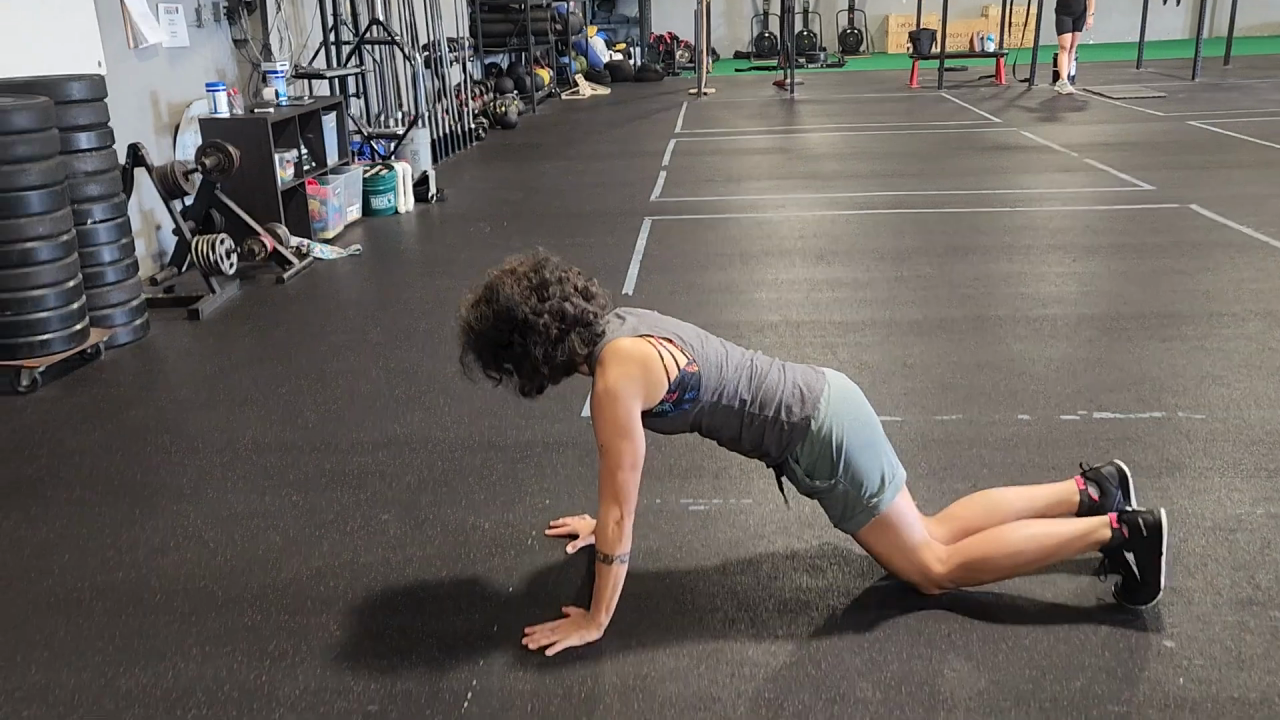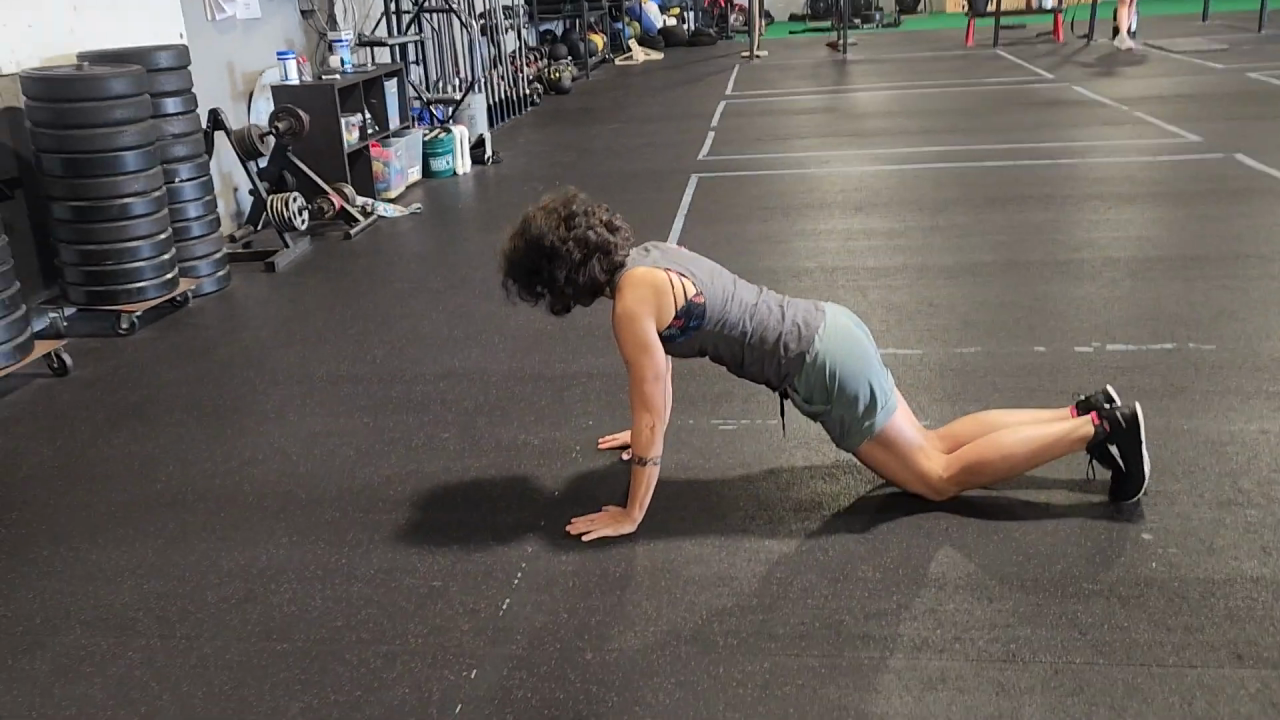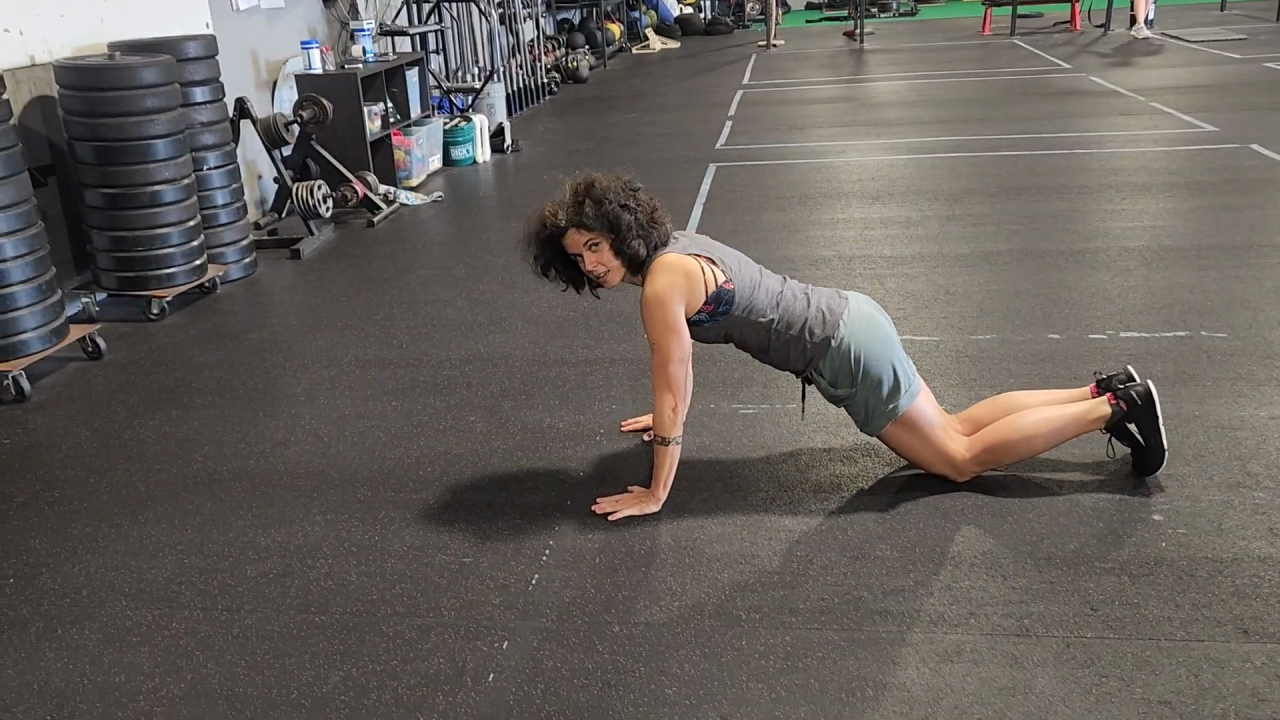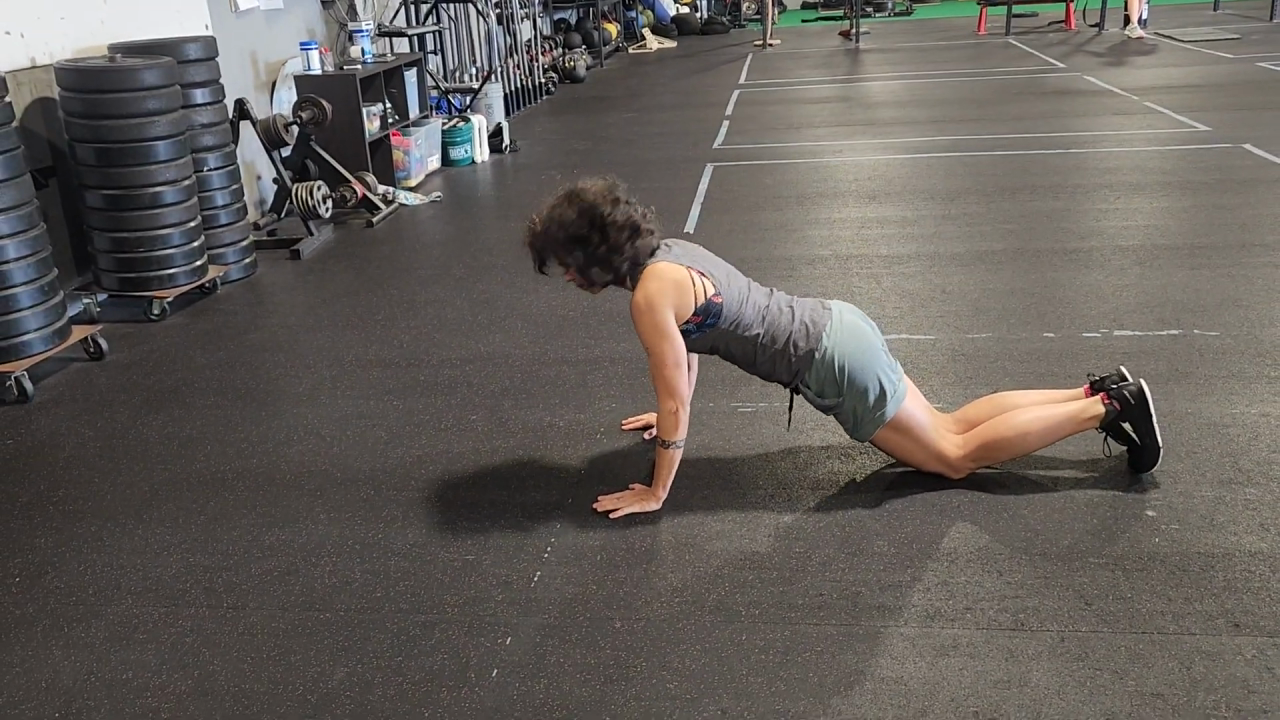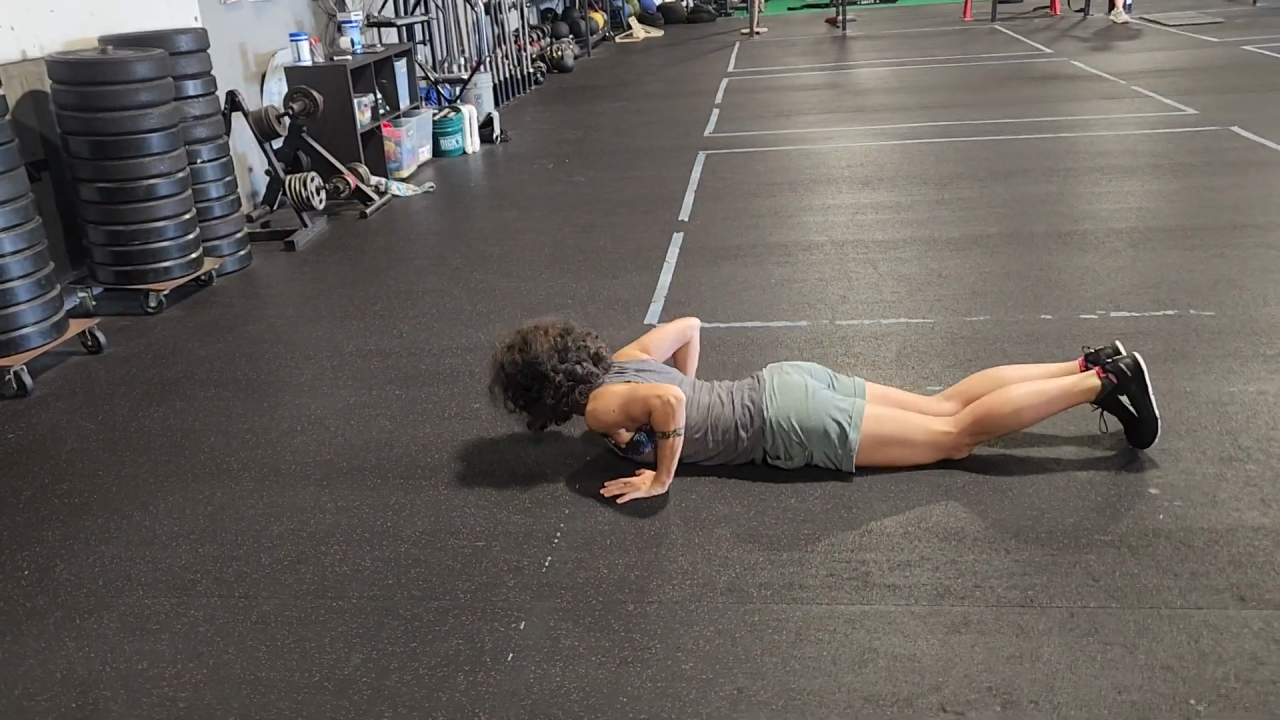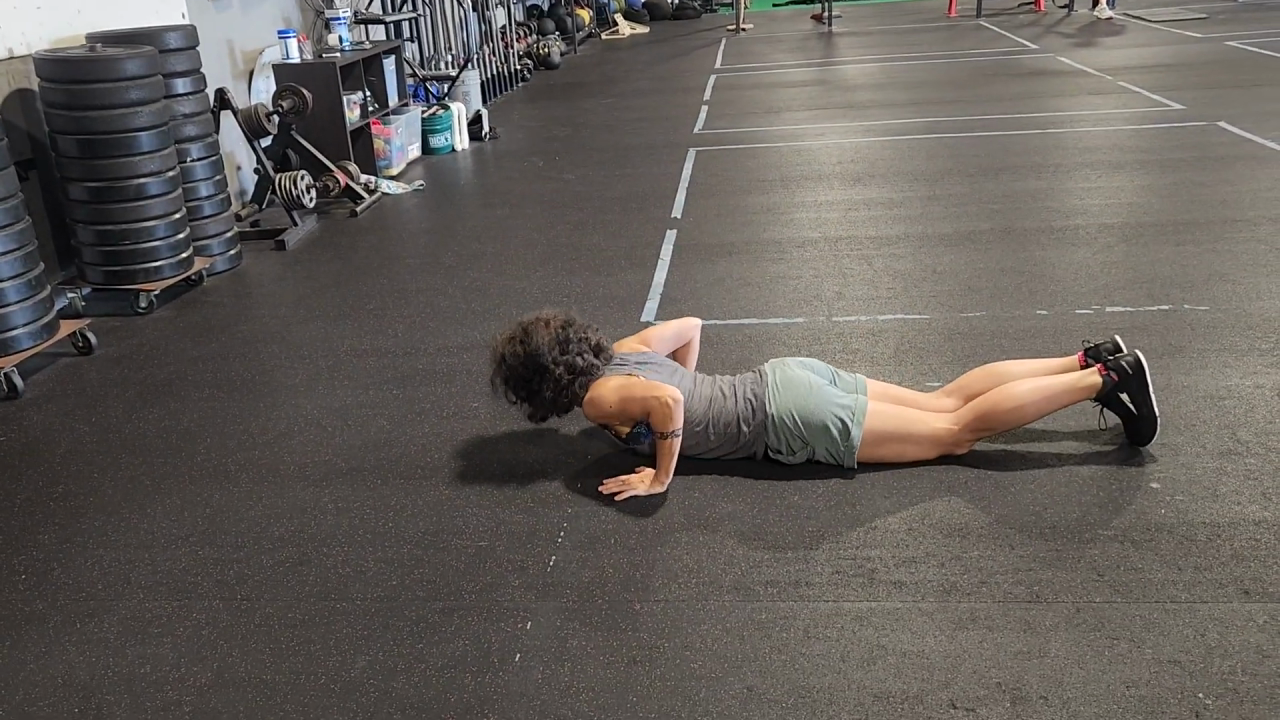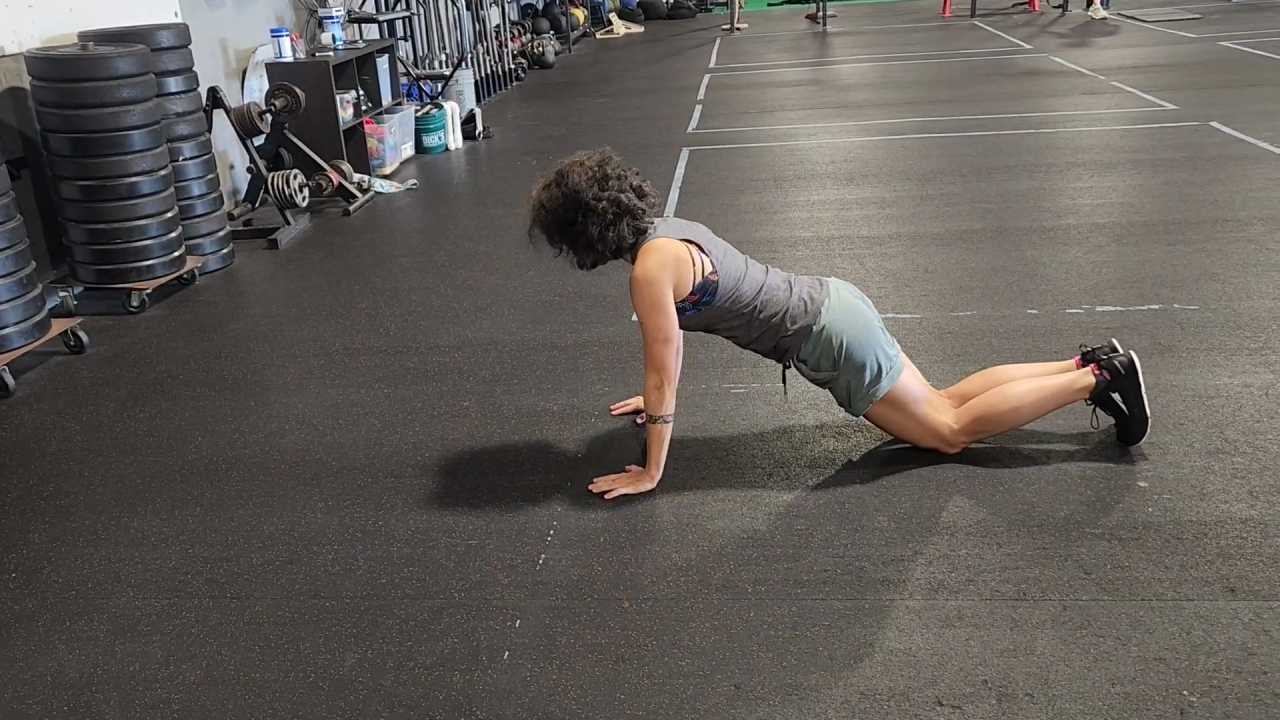
dt=0.7s
person 1, frame 1
left shoulder: (616, 371)
right shoulder: (613, 326)
left elbow: (620, 510)
left wrist: (594, 621)
right wrist: (603, 524)
left hip: (823, 434)
right hip: (820, 401)
left knee: (936, 570)
right knee: (929, 537)
left ankle: (1119, 530)
right ankle: (1088, 491)
person 1, frame 2
left shoulder: (631, 297)
right shoulder: (643, 256)
left elbow: (650, 414)
right elbow: (663, 362)
left wrist: (631, 515)
right wrist: (646, 435)
left hip: (823, 364)
right hip: (827, 330)
left knee: (939, 477)
right knee: (929, 448)
left ankle: (1099, 429)
right ankle: (1082, 413)
person 1, frame 3
left shoulder: (661, 282)
right shoulder: (672, 246)
left elbow: (671, 396)
right elbow: (681, 362)
left wrist: (655, 495)
right wrist: (667, 418)
left hip: (846, 350)
right hip: (847, 320)
left knee: (961, 458)
right knee: (951, 430)
left ankle: (1113, 408)
right ankle: (1103, 392)
person 1, frame 4
left shoulder: (649, 292)
right shoulder: (664, 251)
left elbow: (678, 408)
left wrist: (656, 492)
right wrist: (672, 413)
left hip: (832, 358)
right hip: (832, 324)
left knee: (957, 457)
right knee: (949, 428)
left ankle: (1106, 407)
right ankle: (1100, 391)
person 1, frame 5
left shoulder: (599, 408)
right shoulder: (620, 361)
left elbow: (669, 403)
right elbow: (688, 325)
left wrist: (661, 477)
left hip: (788, 424)
right hip: (788, 382)
left knee: (955, 435)
right knee: (946, 404)
left ankle: (1100, 382)
right ankle: (1093, 365)
person 1, frame 6
left shoulder: (598, 397)
right shoulder: (618, 352)
left elbow: (668, 407)
right elbow: (692, 324)
left wrist: (660, 478)
left hip: (790, 416)
right hip: (790, 377)
left knee: (956, 431)
right knee: (945, 401)
left ankle: (1103, 381)
right ankle: (1093, 361)
person 1, frame 7
left shoulder: (651, 265)
right shoulder: (661, 228)
left elbow: (663, 377)
right elbow: (679, 325)
left wrist: (650, 474)
right wrist: (656, 398)
left hip: (827, 336)
right hip: (829, 304)
left knee: (951, 431)
right knee: (946, 405)
left ankle: (1096, 379)
right ankle: (1090, 364)
